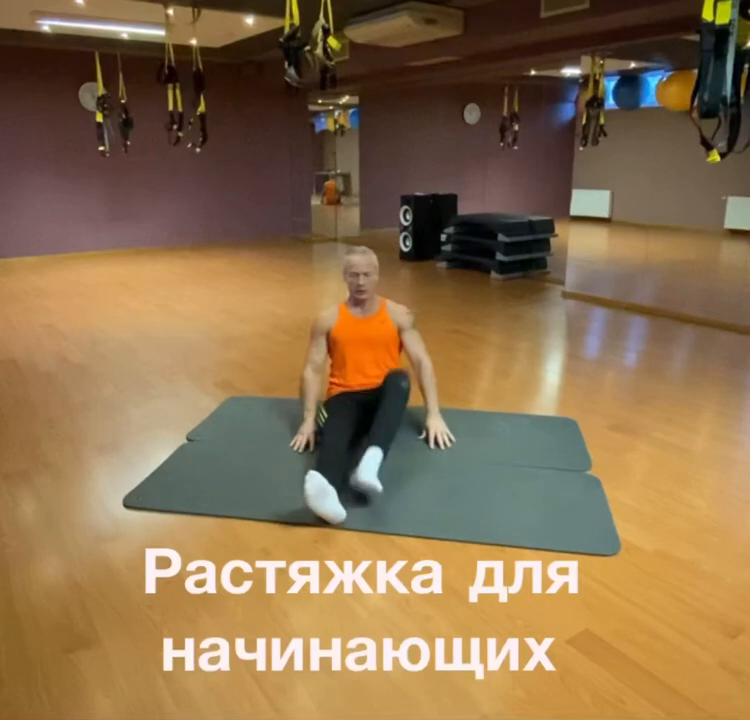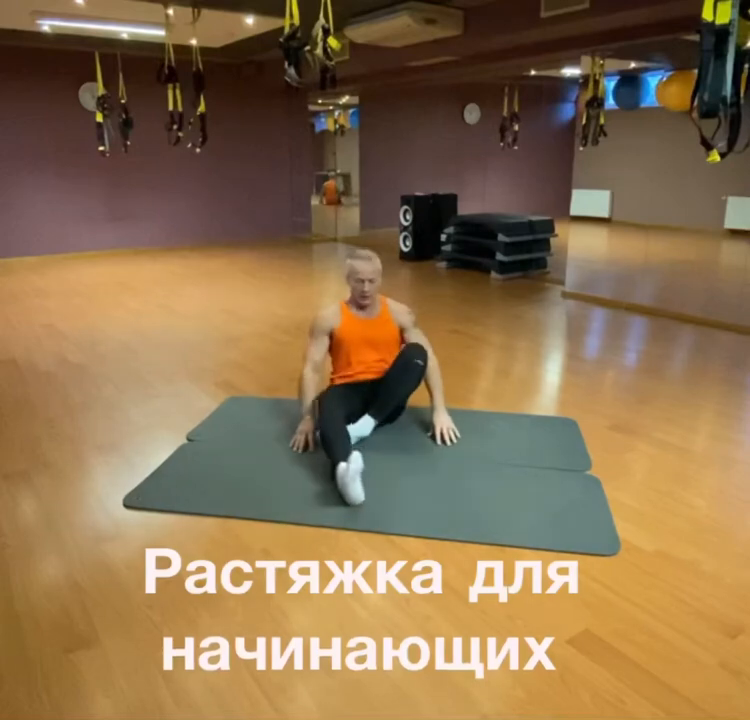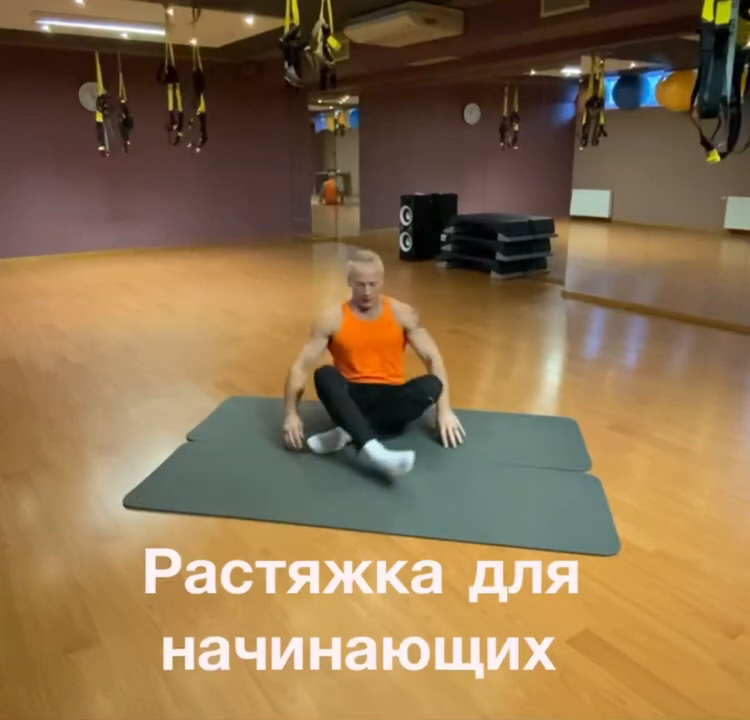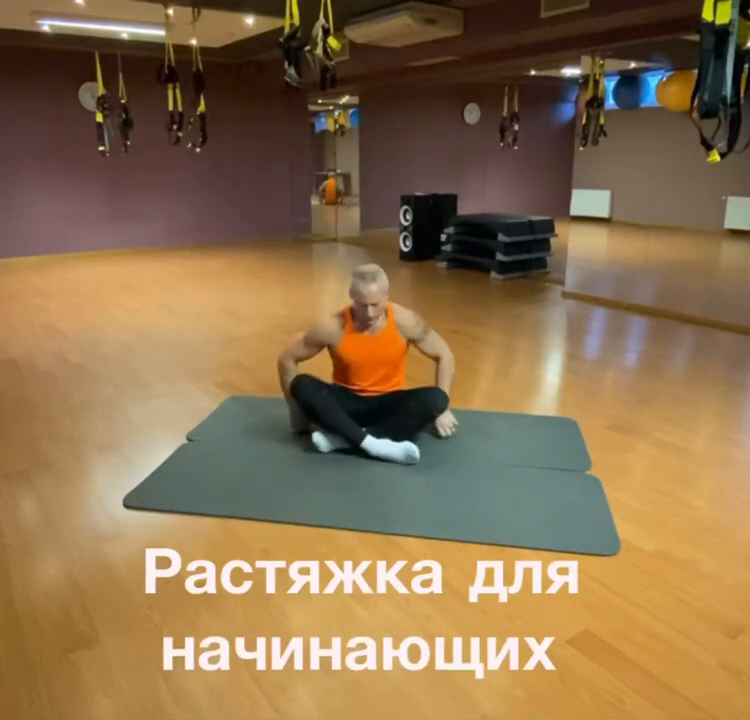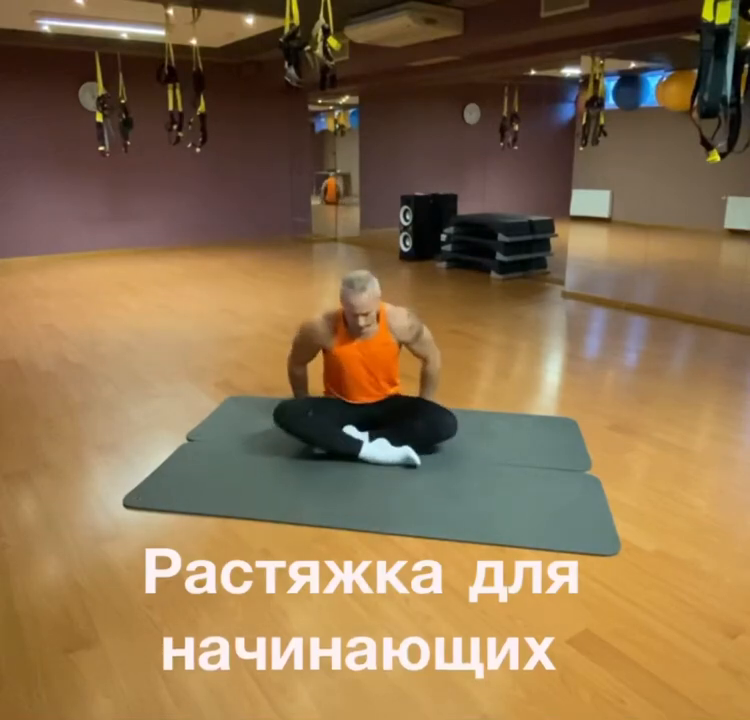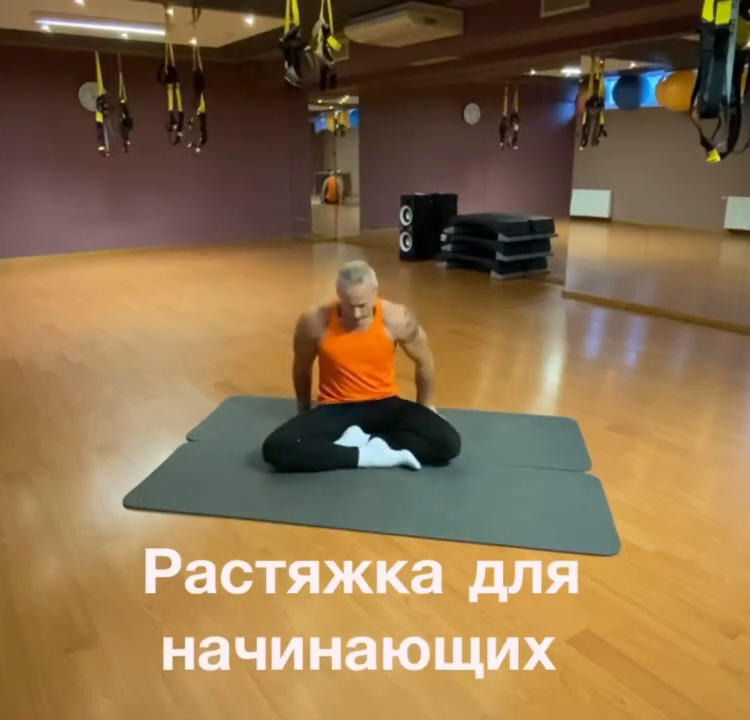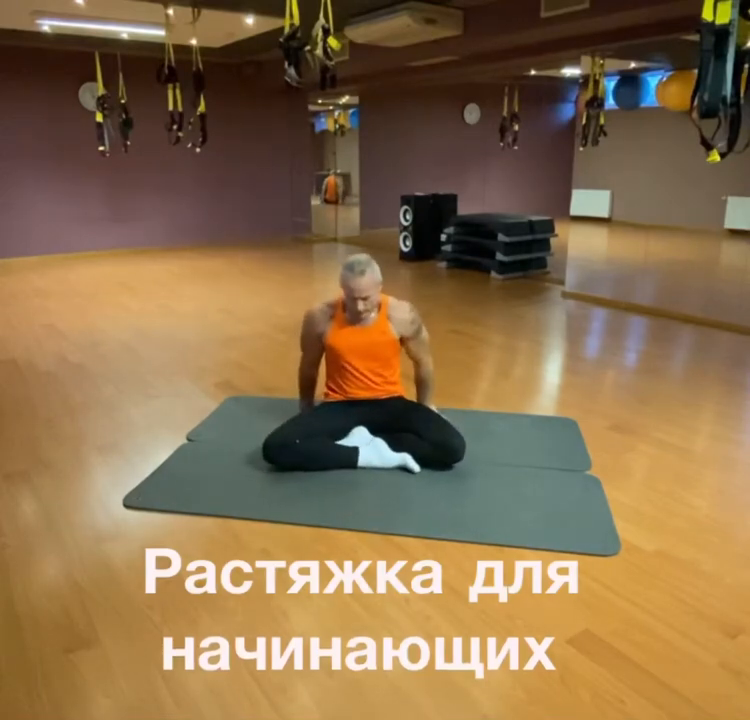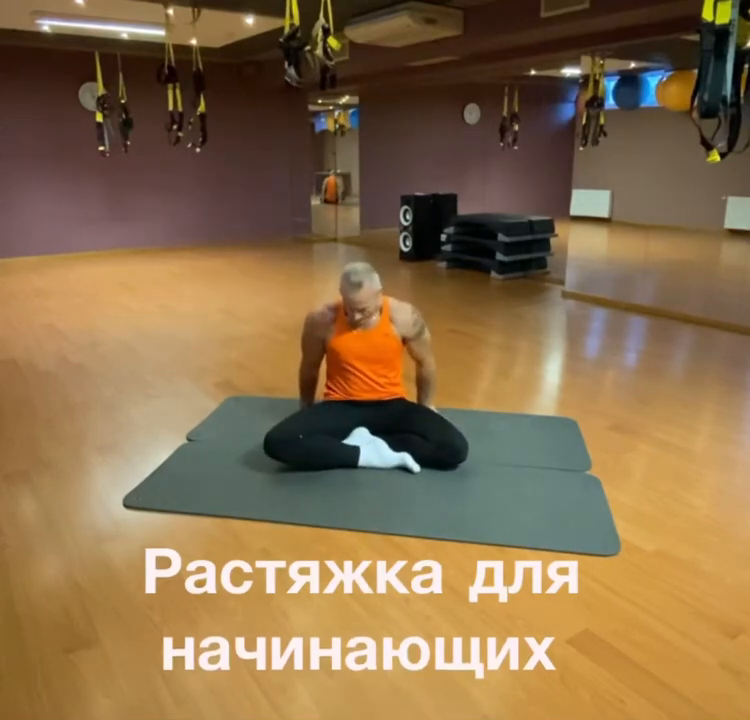
dt=0.4s
person 1, frame 1
left shoulder: (399, 315)
right shoulder: (328, 320)
left elbow: (422, 361)
right elbow: (312, 370)
left wrist: (434, 414)
right wrist: (308, 419)
left hip: (384, 392)
right hip: (345, 396)
left knee: (399, 378)
right knee: (334, 432)
left ankle: (370, 462)
right ankle: (325, 487)
person 1, frame 2
left shoulder: (399, 314)
right shoulder: (329, 318)
left elbow: (429, 358)
right elbow: (312, 368)
left wrist: (440, 410)
right wrist: (307, 417)
left hip: (389, 397)
right hip: (348, 391)
left knee: (416, 353)
right knee: (326, 402)
left ankle: (363, 425)
right ankle: (344, 467)
person 1, frame 3
left shoulder: (402, 314)
right shoulder: (332, 320)
left elbow: (433, 358)
right elbow: (301, 366)
left wrist: (445, 410)
right wrist: (291, 415)
left hip: (391, 399)
right hip: (350, 395)
left knee: (431, 385)
right knee: (325, 375)
left ankle: (347, 431)
right ankle: (371, 449)
person 1, frame 4
left shoulder: (405, 321)
right shoulder: (332, 328)
left elbow: (444, 356)
right elbow: (286, 359)
left wrist: (441, 410)
right wrist: (297, 411)
left hip: (390, 404)
right hip: (347, 403)
left knee: (434, 399)
right knee: (302, 384)
left ankle: (347, 437)
right ankle: (370, 443)
person 1, frame 5
left shoulder: (400, 322)
right shoulder: (321, 328)
left elbow: (432, 358)
right elbow: (296, 365)
left wrist: (423, 407)
right wrist: (305, 413)
left hip: (387, 405)
right hip: (341, 408)
left knee: (444, 424)
right knee: (284, 413)
left ankle: (353, 440)
right ankle: (368, 450)
person 1, frame 6
left shoulder: (397, 319)
right shoulder: (314, 322)
left elbow: (424, 362)
right elbow: (302, 368)
left wrist: (425, 407)
right wrist: (304, 411)
left hip: (385, 405)
right hip: (336, 409)
left knee: (448, 443)
right knee: (275, 449)
left ankle: (361, 440)
right ankle: (367, 455)
person 1, frame 7
left shoulder: (402, 316)
right shoulder: (320, 318)
left elbow: (423, 362)
right elbow: (309, 367)
left wrist: (425, 406)
right wrist: (306, 411)
left hip: (390, 404)
right hip: (341, 406)
left knee: (453, 448)
right knee: (275, 448)
left ankle: (359, 443)
right ankle: (366, 455)
person 1, frame 8
left shoulder: (404, 317)
right shoulder: (321, 321)
left elbow: (425, 362)
right elbow: (309, 369)
left wrist: (425, 406)
right wrist: (306, 412)
left hip: (391, 405)
right hip: (340, 406)
left knee: (455, 449)
right knee: (277, 442)
left ankle: (362, 443)
right ankle: (367, 455)
